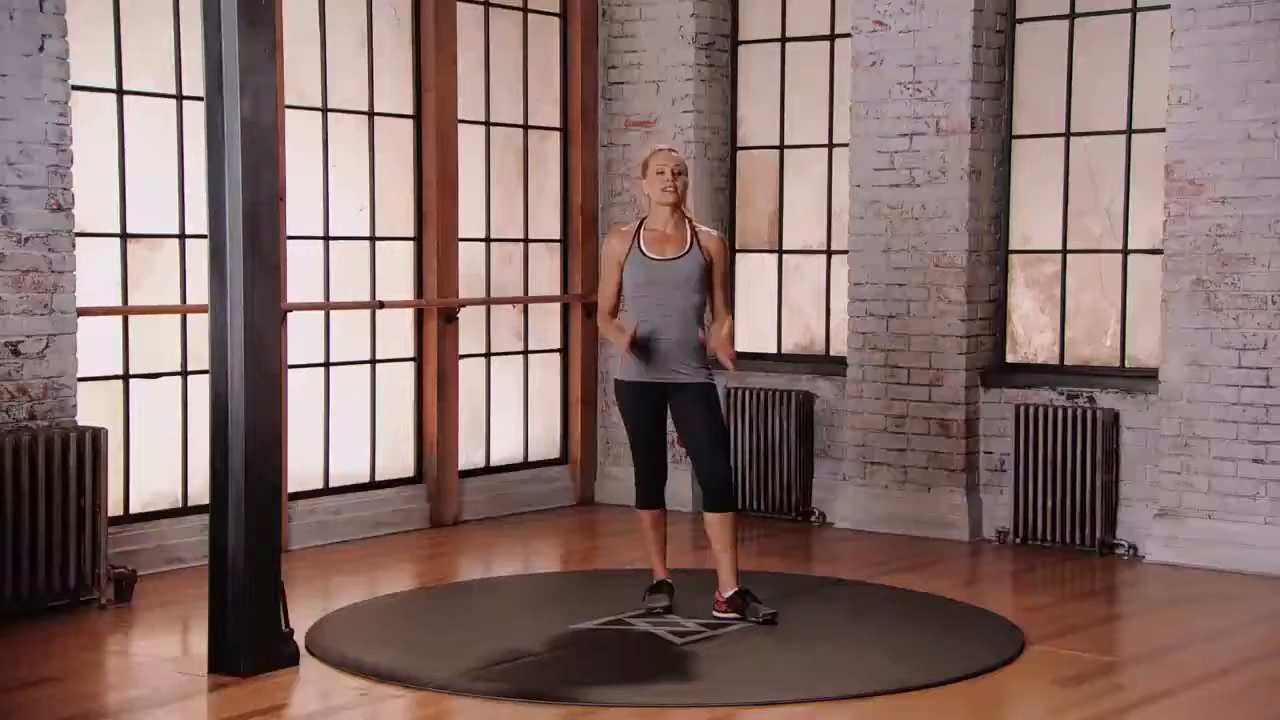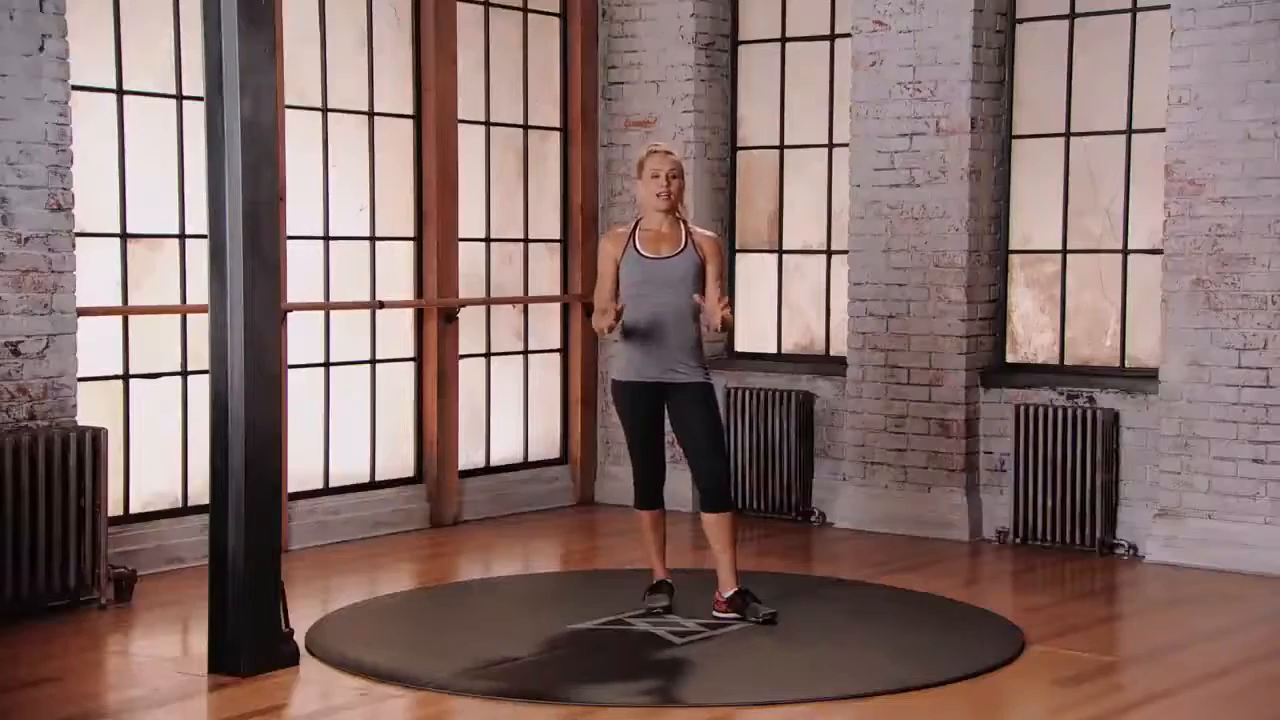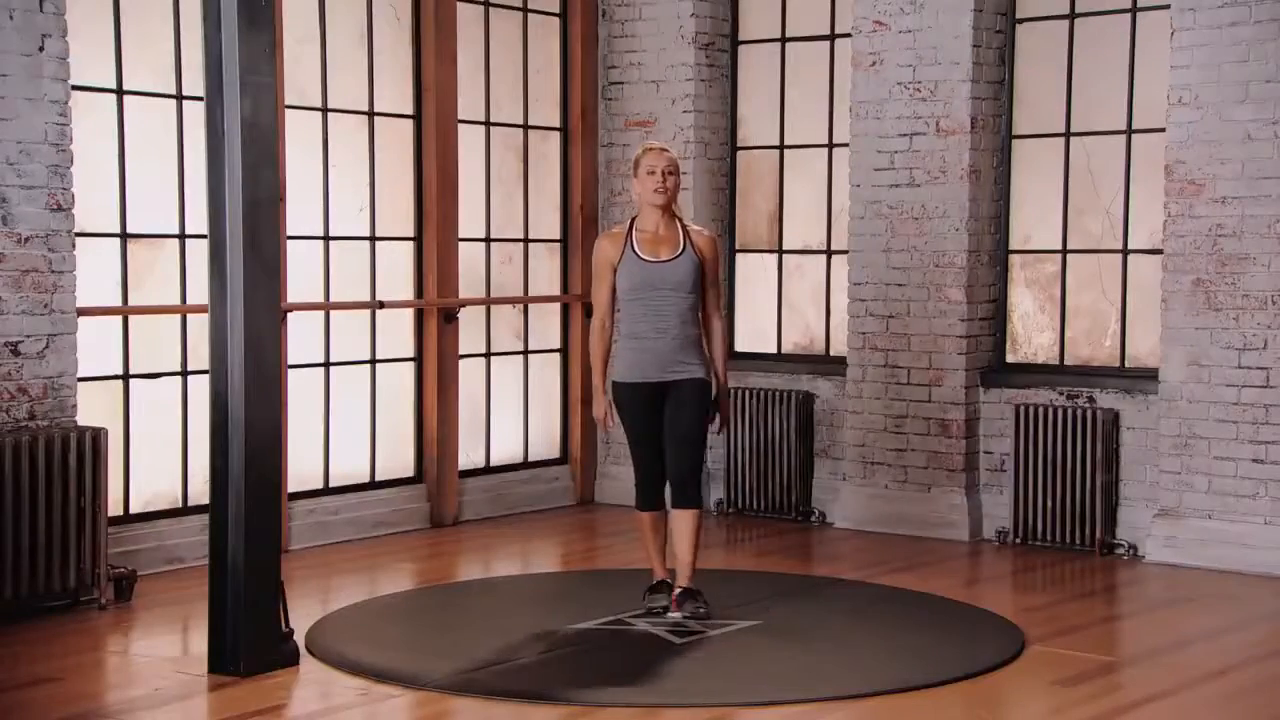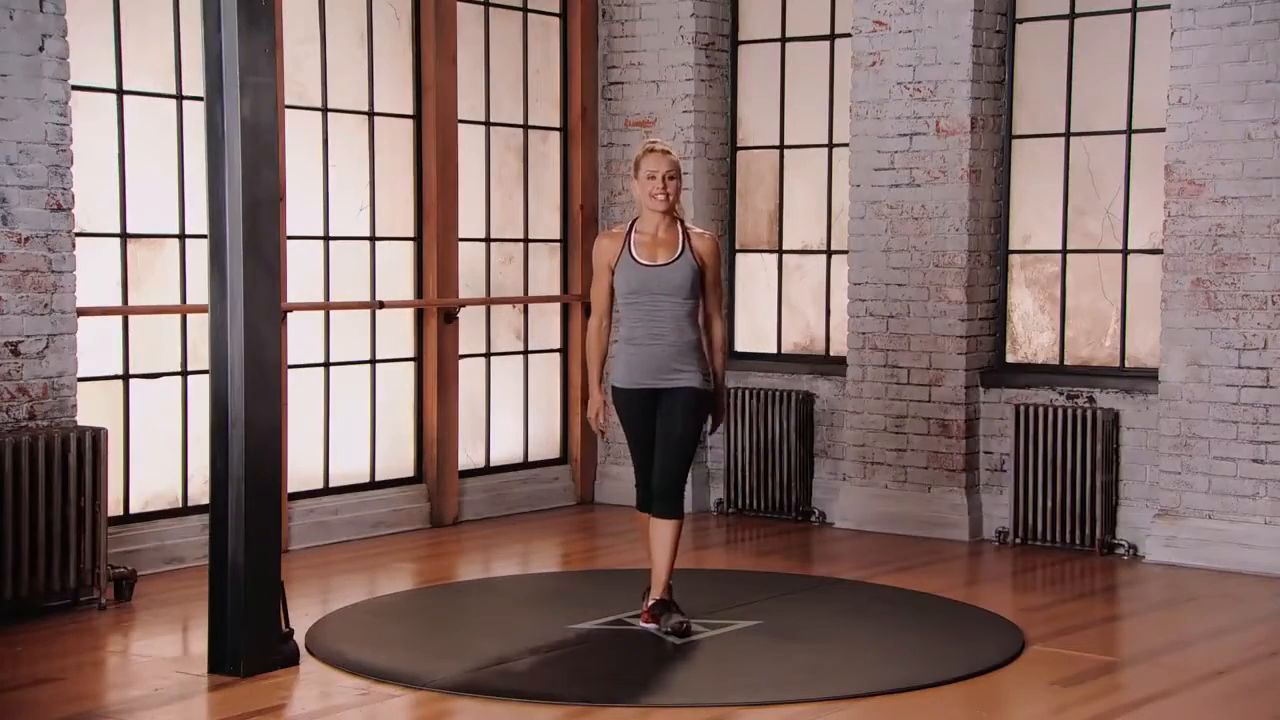
dt=0.4s
person 1, frame 1
left shoulder: (710, 243)
right shoulder: (621, 242)
left elbow: (720, 313)
right elbow: (604, 314)
left wrist: (723, 338)
right wrist: (619, 334)
left hip: (693, 375)
right hip: (638, 375)
left knee: (716, 475)
right knee: (650, 475)
left ankle: (729, 591)
right ankle: (660, 578)
person 1, frame 2
left shoulder: (705, 243)
right shoulder: (616, 243)
left elbow: (715, 313)
right elbow: (599, 312)
left wrist: (720, 315)
right wrist: (608, 320)
left hip: (689, 375)
right hip: (635, 374)
left knee: (713, 476)
right knee: (648, 477)
left ankle: (729, 591)
right ankle: (659, 578)
person 1, frame 3
left shoulder: (701, 243)
right shoulder: (611, 245)
left elbow: (712, 319)
right elbow: (601, 322)
left wrist: (722, 384)
right wrist: (598, 389)
left hip: (688, 374)
right hip: (633, 377)
left knee: (685, 476)
right knee: (649, 478)
left ankle: (685, 587)
right ankle: (660, 579)
person 1, frame 4
left shoulder: (702, 244)
right shoulder: (610, 245)
left elbow: (714, 320)
right elbow: (599, 321)
left wrist: (719, 386)
right wrist: (594, 389)
left hip: (685, 381)
right hip: (631, 381)
left knee: (669, 484)
right knee: (647, 483)
left ankle: (658, 599)
right ankle: (658, 582)
